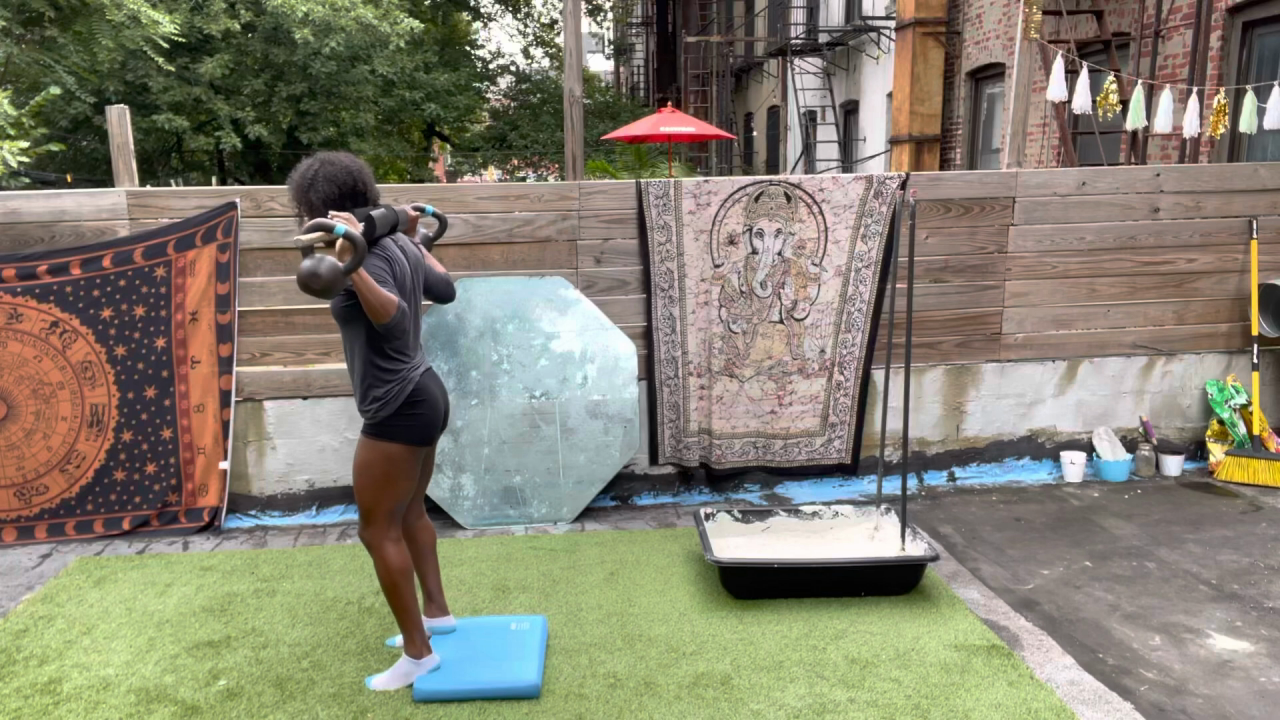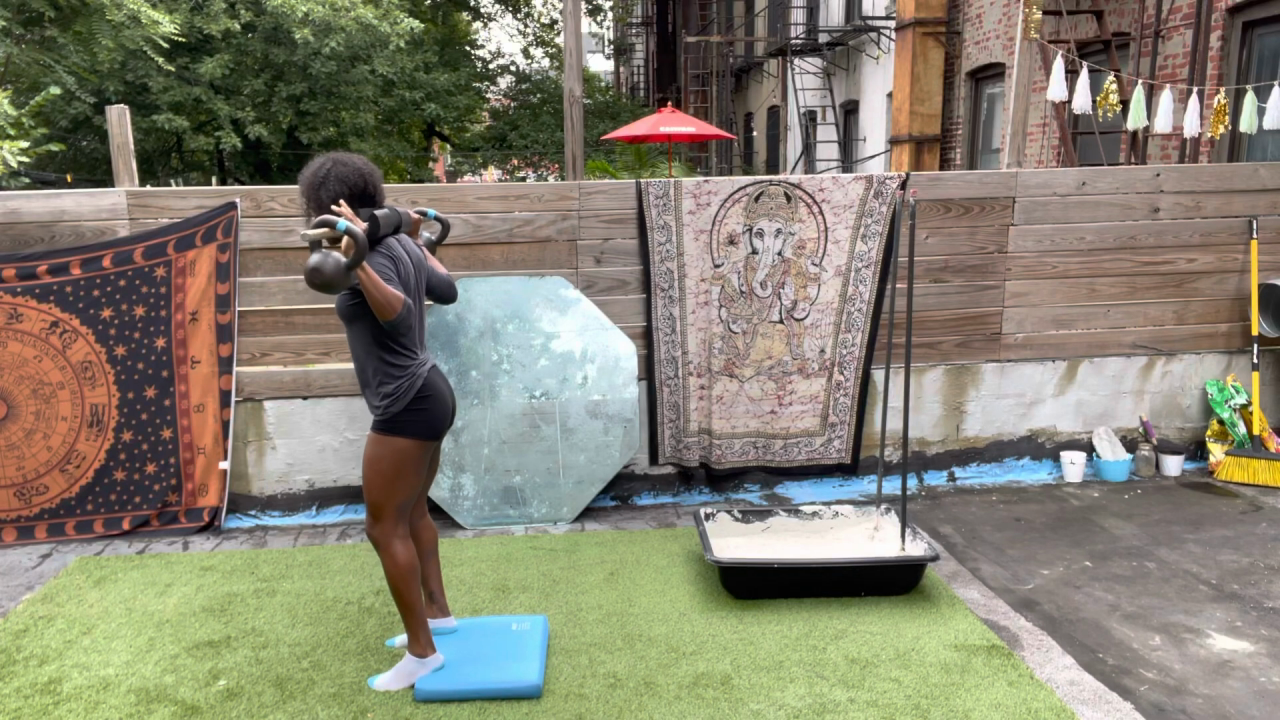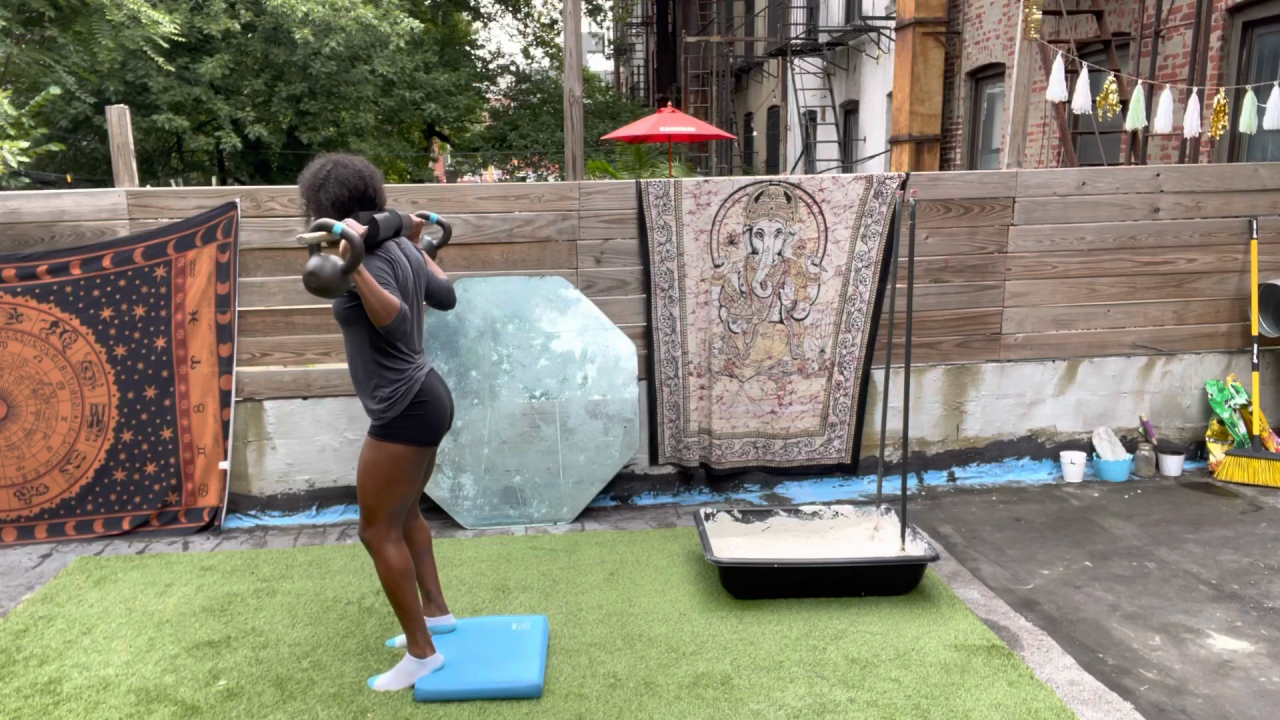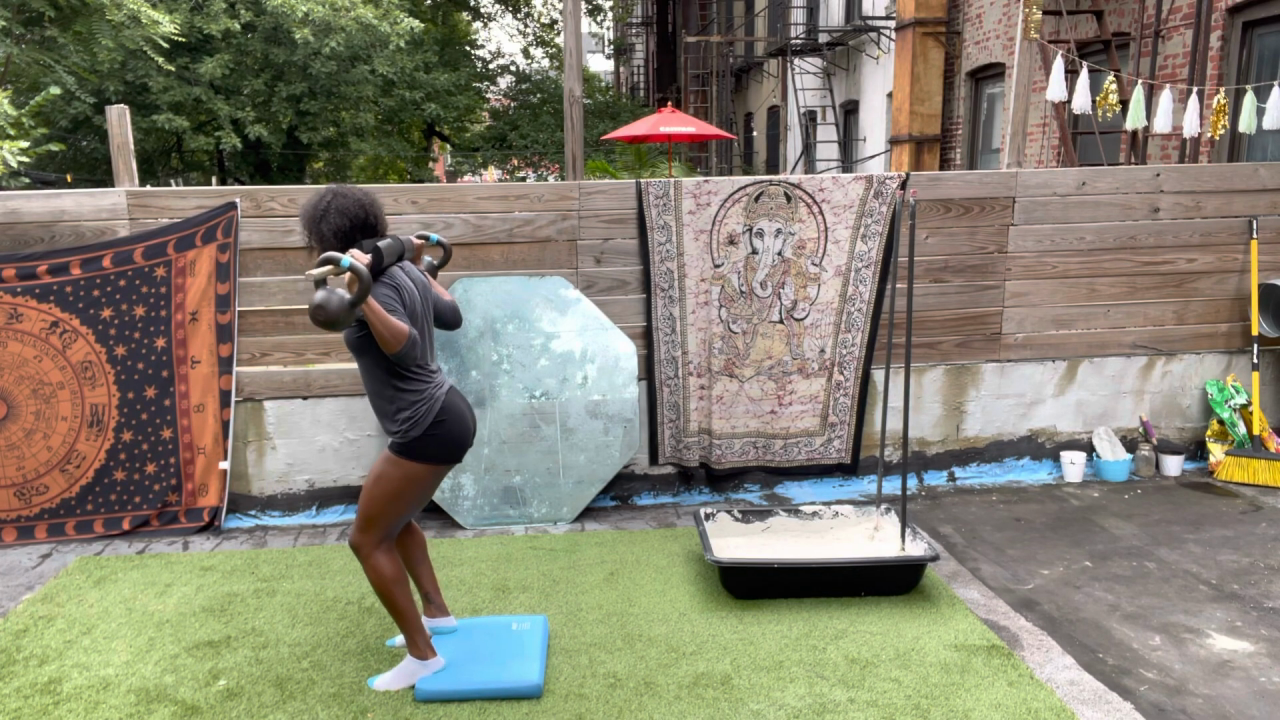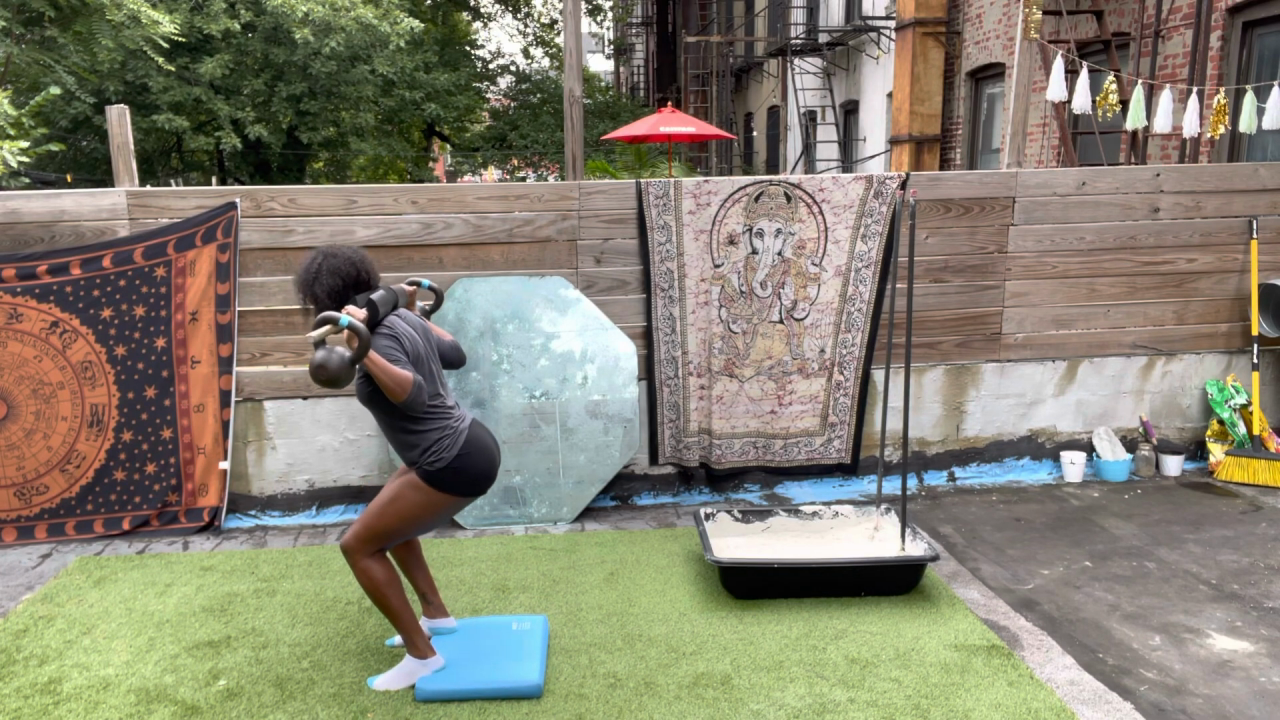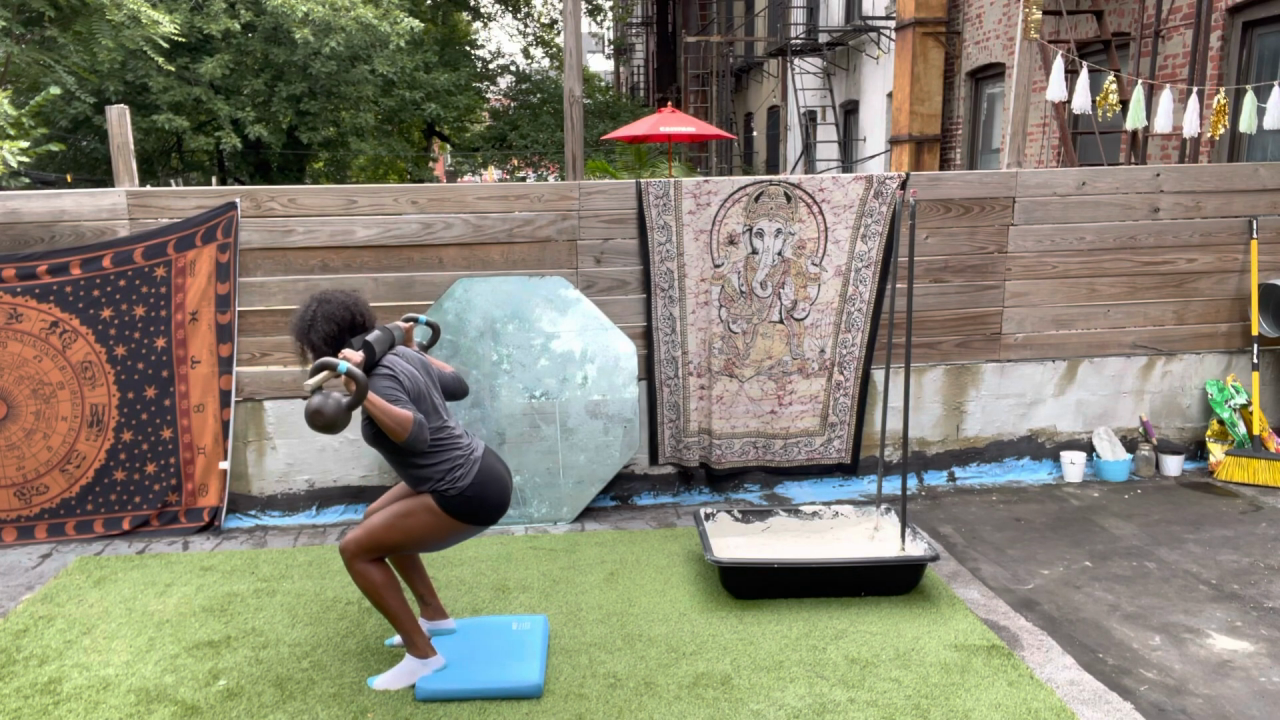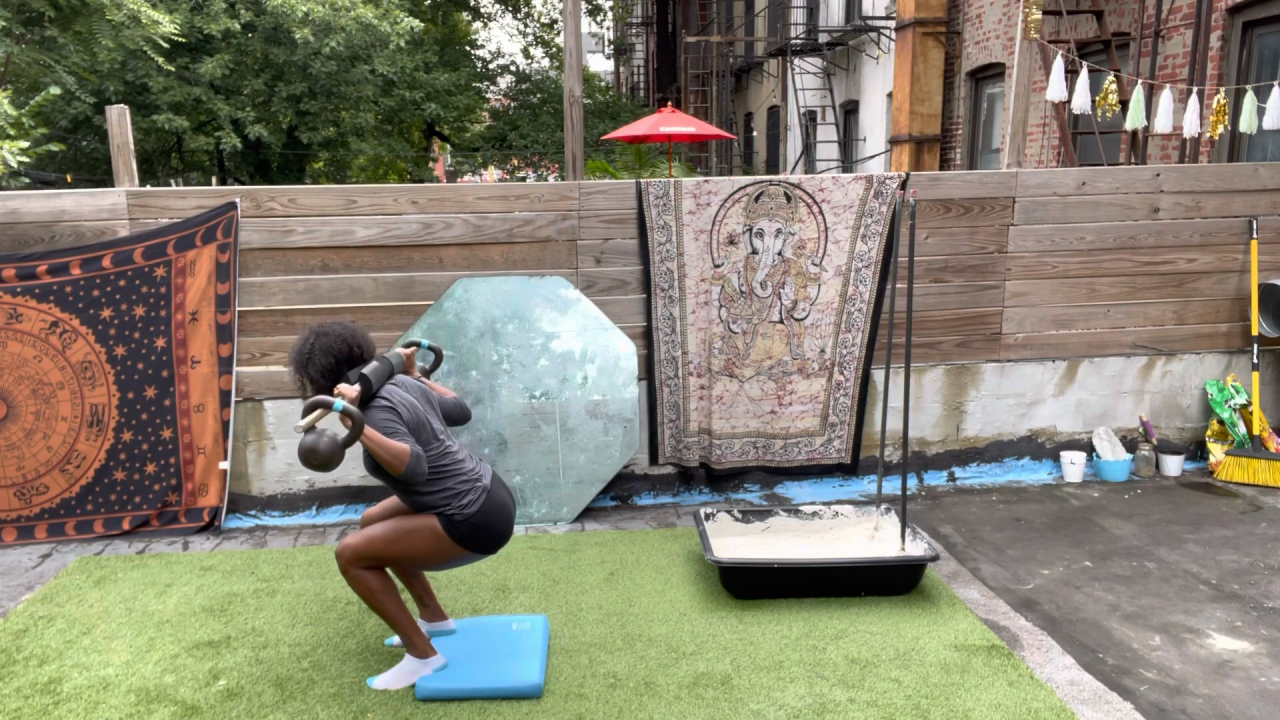
dt=0.7s
person 1, frame 1
left shoulder: (371, 254)
right shoulder: (397, 245)
left elbow: (394, 319)
right elbow: (445, 289)
left wrist: (349, 264)
left hip: (398, 409)
right hip: (421, 397)
left knee: (378, 531)
right knee: (409, 514)
left ankle: (418, 652)
right ankle: (437, 612)
person 1, frame 2
left shoulder: (374, 253)
right shoulder: (399, 245)
left elbow: (399, 317)
right elbow: (448, 291)
left wrist: (356, 262)
left hip: (407, 407)
right hip: (427, 395)
left knee: (385, 528)
right knee: (412, 513)
left ankle: (422, 652)
right ankle: (437, 613)
person 1, frame 3
left shoulder: (373, 257)
right shoulder: (399, 249)
left elbow: (397, 323)
right elbow: (446, 296)
left wrist: (354, 267)
left hip: (404, 411)
right hip: (425, 399)
left knee: (378, 531)
right knee: (403, 514)
left ankle: (422, 653)
right ankle: (436, 612)
person 1, frame 4
left shoulder: (378, 285)
right shoulder: (403, 272)
left elbow: (408, 350)
right elbow: (452, 317)
left wrist: (360, 299)
left hip: (428, 431)
right hip: (446, 417)
left knee: (368, 539)
right knee: (392, 516)
left ankle: (423, 655)
right ankle: (437, 613)
person 1, frame 5
left shoulder: (377, 338)
right shoulder: (401, 320)
left elbow: (416, 397)
right elbow: (456, 356)
left wrist: (363, 353)
left hip: (455, 466)
right hip: (468, 447)
left knee: (358, 544)
right knee: (386, 520)
left ankle: (422, 655)
right ankle: (436, 614)
person 1, frame 6
left shoulder: (379, 379)
right shoulder: (402, 357)
left elbow: (417, 436)
right elbow: (458, 386)
left wrist: (361, 394)
left hip: (471, 496)
right hip: (479, 473)
left knee: (356, 548)
right knee: (376, 521)
left ankle: (422, 655)
right ankle: (434, 616)
person 1, frame 7
left shoulder: (377, 411)
right shoulder: (402, 385)
left elbow: (414, 469)
right elbow: (460, 412)
left wrist: (358, 428)
left hip: (475, 522)
right hip: (486, 497)
left knee: (351, 553)
right knee: (372, 525)
left ankle: (422, 654)
right ankle: (434, 618)
